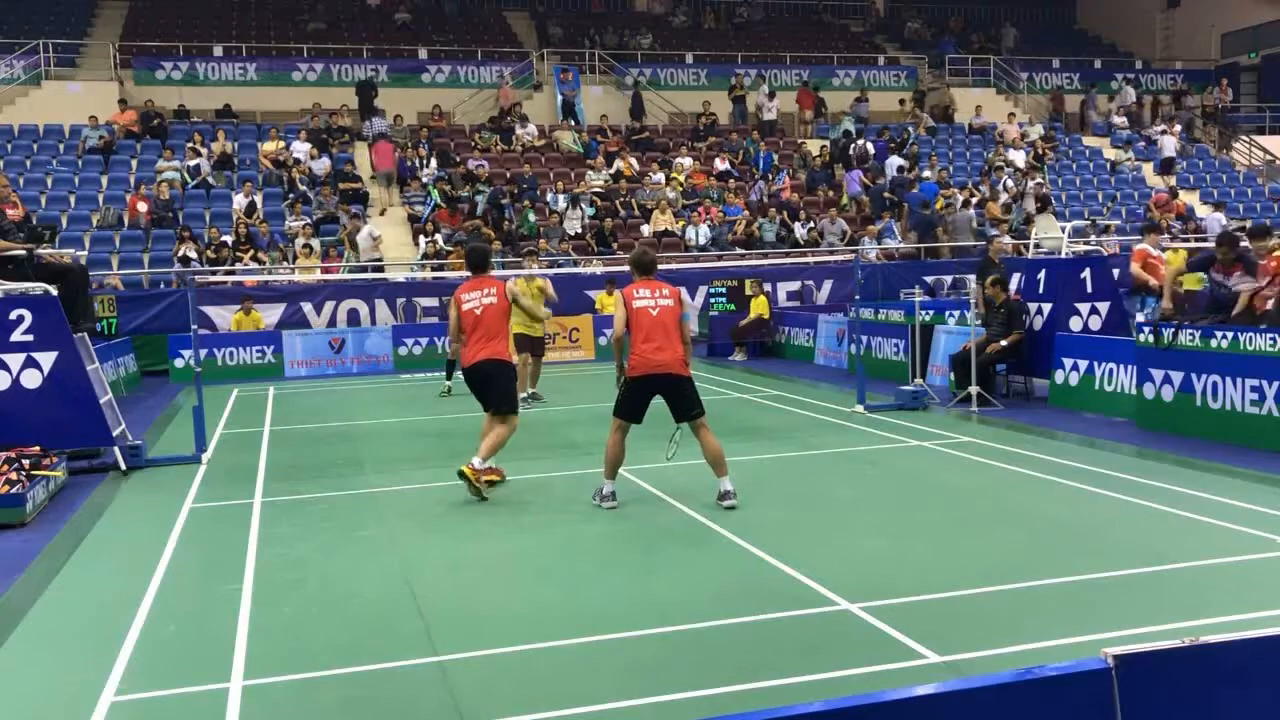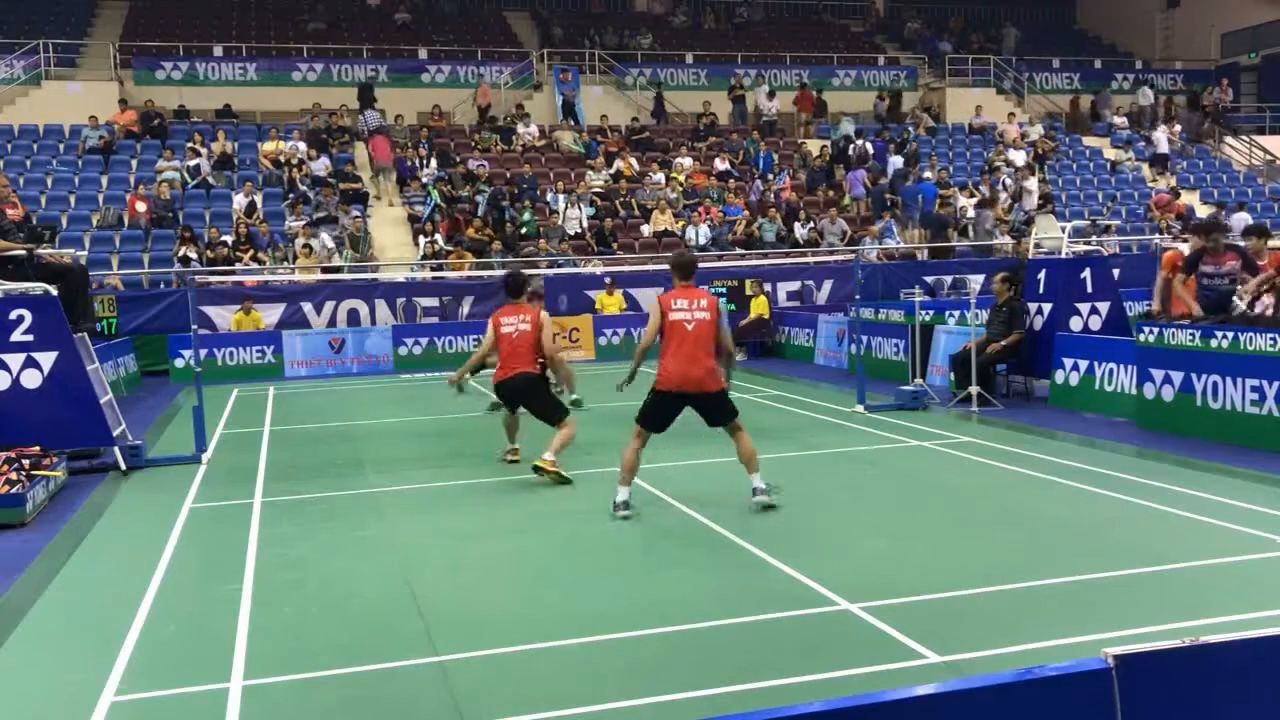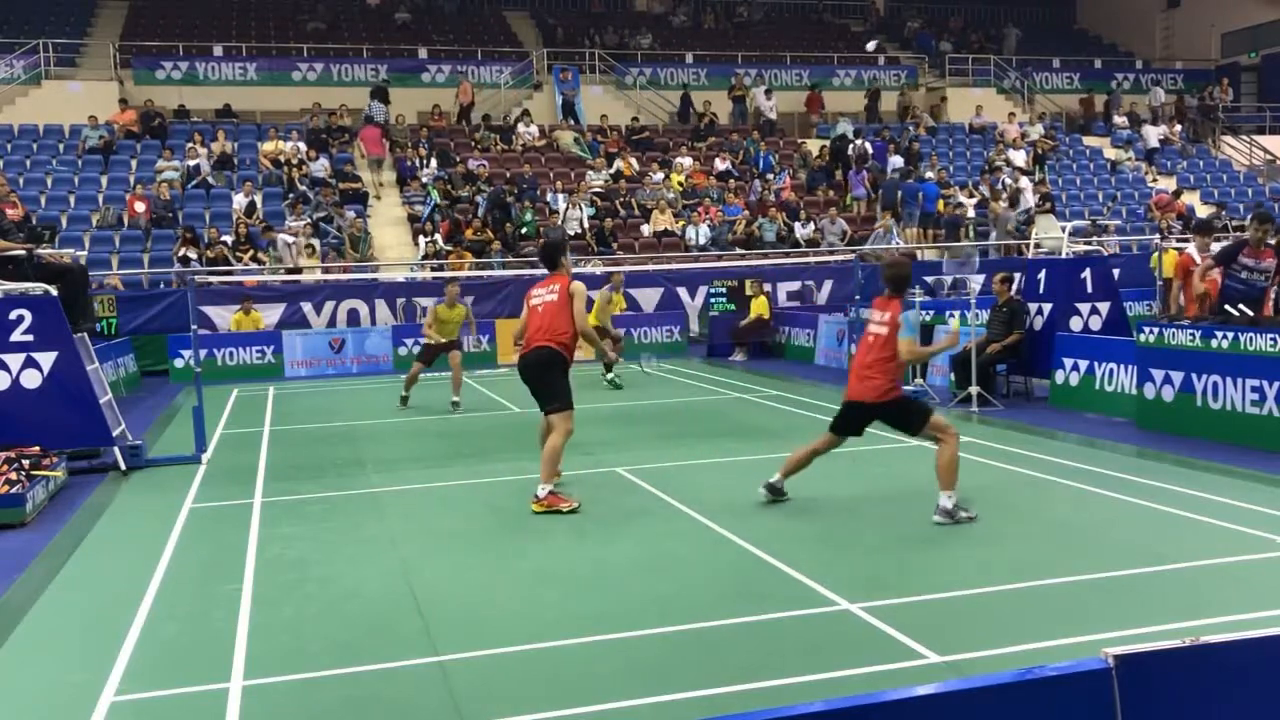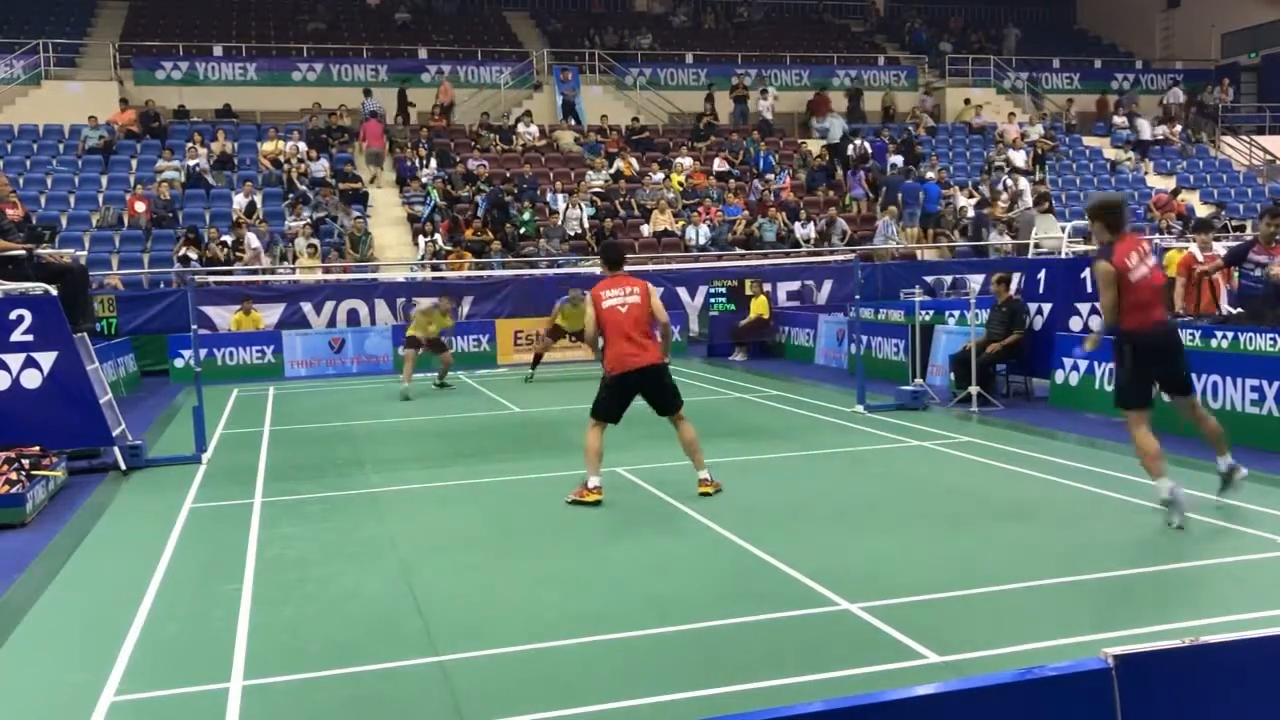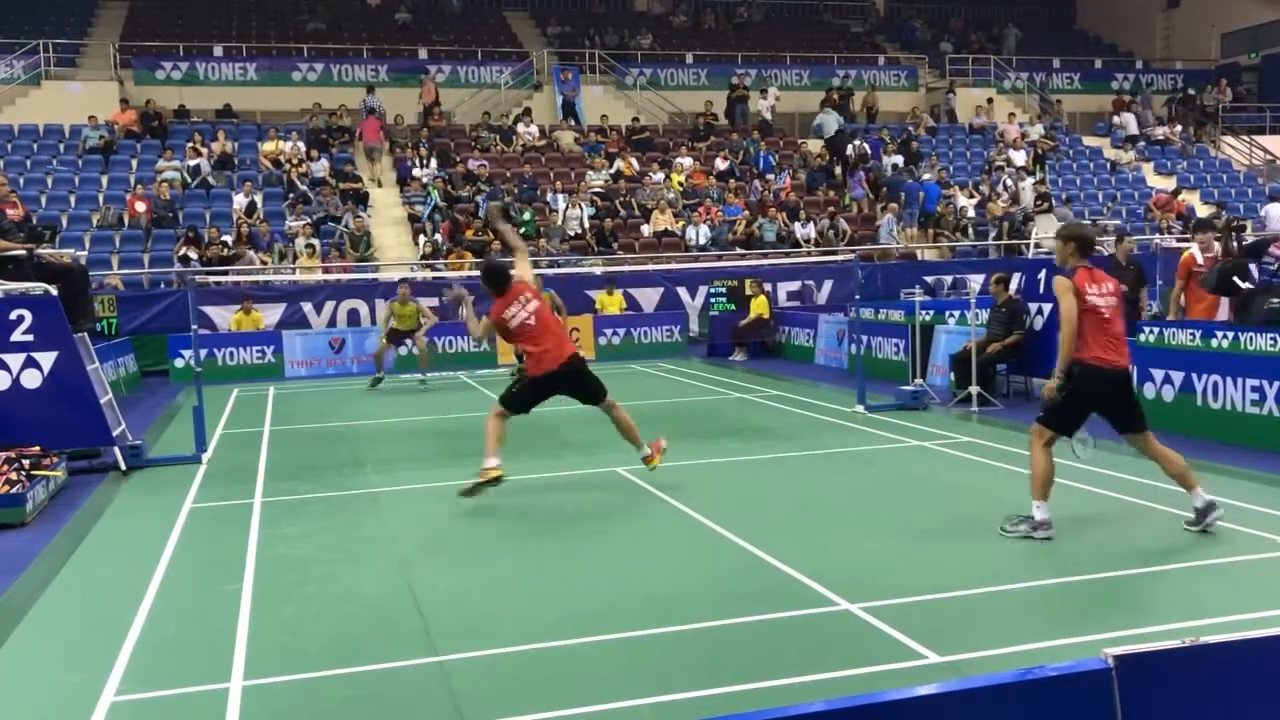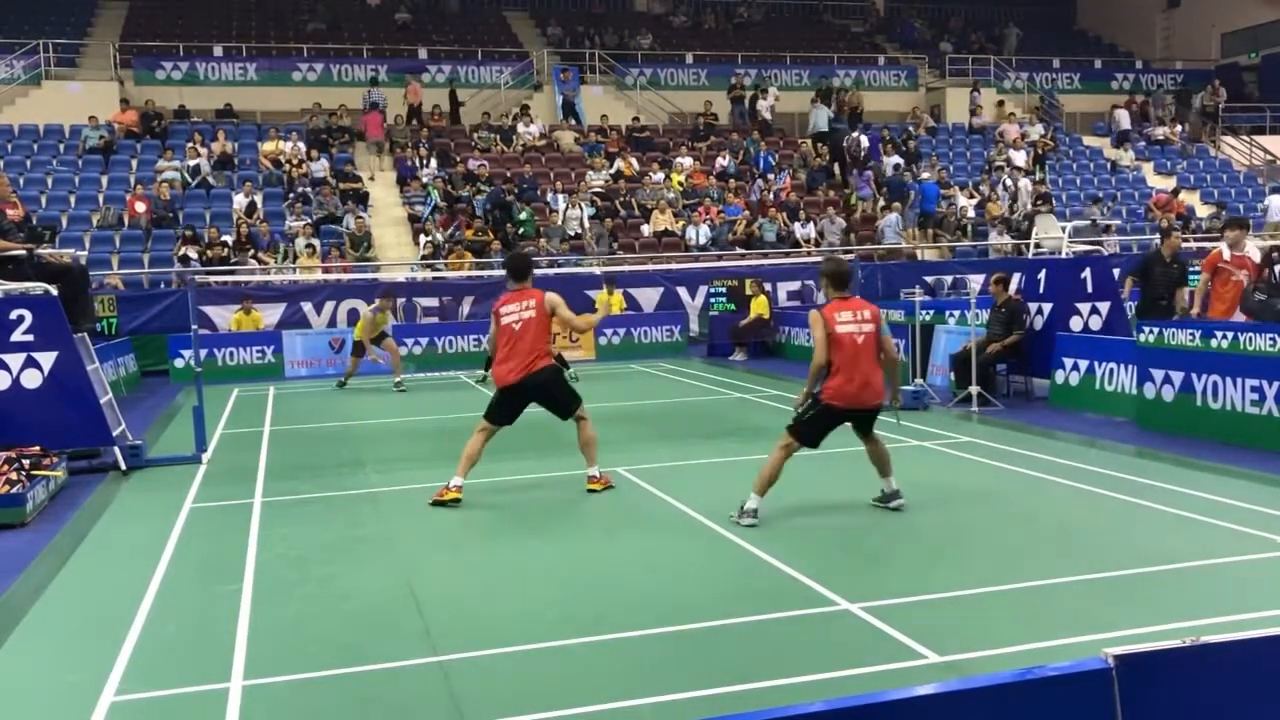
dt=0.7s
person 1, frame 1
left shoulder: (626, 294)
right shoulder: (675, 293)
left elbow: (618, 334)
right elbow: (687, 340)
left wrist: (619, 364)
right wrist: (685, 369)
left hip: (640, 369)
right hip: (675, 368)
left knee: (618, 429)
right knee: (701, 428)
left ankle: (607, 491)
right ankle: (726, 489)
person 1, frame 2
left shoulder: (663, 301)
right shoulder: (714, 304)
left elbow: (646, 342)
right elbow: (728, 349)
left wrist: (630, 374)
right wrist: (724, 377)
left hip: (673, 383)
right hip: (709, 382)
left knee: (638, 437)
right knee: (738, 430)
left ankle: (622, 498)
right ankle: (759, 488)
person 1, frame 3
left shoulder: (877, 304)
right shoulder: (907, 313)
right elbow: (907, 356)
right wrist: (944, 346)
left hip: (858, 392)
right hip: (885, 395)
left knee: (828, 442)
right knee: (948, 435)
left ankle: (775, 483)
right ankle: (946, 505)
person 1, frame 4
left shoulder: (1106, 262)
right shoulder: (1140, 242)
left elbow: (1108, 312)
left wrist: (1095, 338)
left hip: (1140, 342)
right hip: (1165, 333)
left knee: (1137, 424)
right knee: (1191, 408)
left ankle: (1169, 492)
right ankle: (1229, 465)
person 1, frame 5
left shoulder: (1064, 280)
right shoulder: (1110, 281)
left elbow: (1068, 327)
left wrist: (1056, 376)
left hip: (1091, 372)
right hip: (1119, 370)
left knee: (1040, 438)
right knee: (1146, 444)
left ankle: (1040, 518)
right ankle: (1203, 504)
person 1, frame 6
left shoulder: (819, 314)
right shoulder: (872, 311)
left elbow: (820, 360)
right elbow: (891, 356)
left wrist: (806, 393)
right wrist: (894, 391)
left hip: (835, 397)
right hip: (870, 398)
left knee: (783, 448)
right knee: (869, 439)
left ankle: (751, 507)
right ankle: (891, 492)
person 2, frame 1
left shoulder: (459, 294)
right shoulder: (506, 287)
left elbow: (454, 337)
right elbow: (539, 316)
right wrist: (546, 311)
left hip: (470, 364)
right hip: (496, 361)
left knee: (492, 413)
right knee: (507, 423)
left ankle: (486, 467)
right ankle: (475, 466)
person 2, frame 2
left shoulder: (496, 317)
right shoulder: (540, 314)
left elbow: (483, 352)
right elbow: (549, 352)
left wrist: (460, 374)
right wrist: (563, 375)
left hip: (503, 382)
right hip: (529, 379)
left knee: (512, 409)
right knee: (568, 426)
left ankle: (513, 448)
right ankle: (548, 459)
person 2, frame 3
left shoulder: (533, 292)
right shoulder: (574, 286)
left elbow: (518, 334)
right elbow: (582, 327)
right wrist: (606, 352)
left hip: (527, 360)
right hip: (549, 359)
left knee: (553, 414)
right knee: (564, 426)
left ankle: (549, 469)
right ankle: (544, 495)
person 2, frame 4
left shoulder: (595, 294)
right shoulder: (645, 287)
left elbow: (591, 335)
right elbow: (664, 322)
left wrist: (597, 350)
right wrist: (665, 352)
left hip: (618, 369)
right hip: (652, 364)
left knee: (595, 426)
right knee: (679, 419)
left ankle: (592, 486)
right ankle: (704, 478)
person 2, frame 5
left shoulder: (494, 315)
right shoulder: (524, 285)
left elbow: (477, 335)
right elbow: (521, 250)
left wrist: (465, 303)
right wrist: (500, 223)
left hip: (539, 372)
right hip: (569, 362)
left knee: (496, 416)
right knee: (611, 406)
left ankle: (491, 469)
right ankle: (647, 454)
person 2, frame 6
left shoulder: (499, 305)
right shoulder: (548, 298)
left elbow: (493, 346)
right elbow: (579, 327)
right wrist: (599, 316)
left hip: (509, 380)
right hip: (543, 374)
left knee: (482, 432)
right knee: (581, 417)
left ankle: (454, 486)
right ankle: (594, 476)
